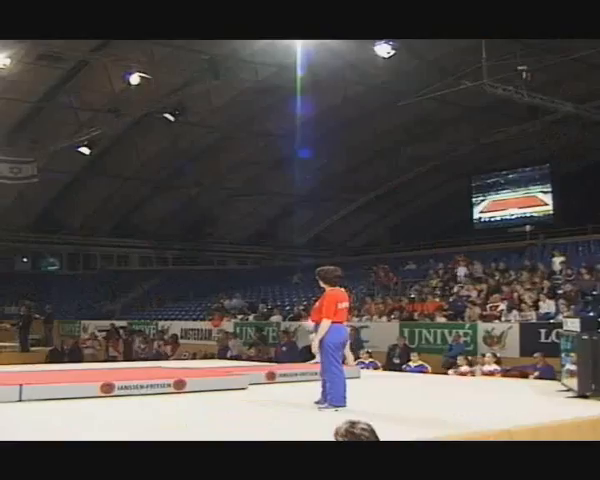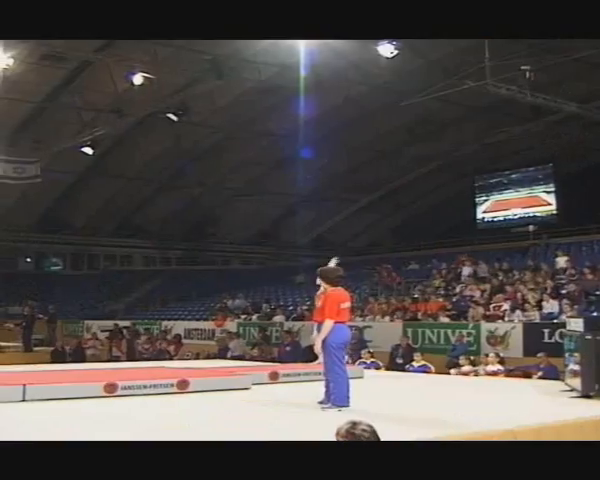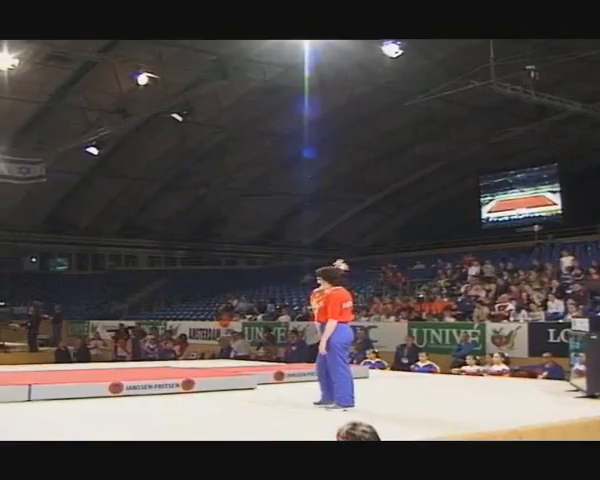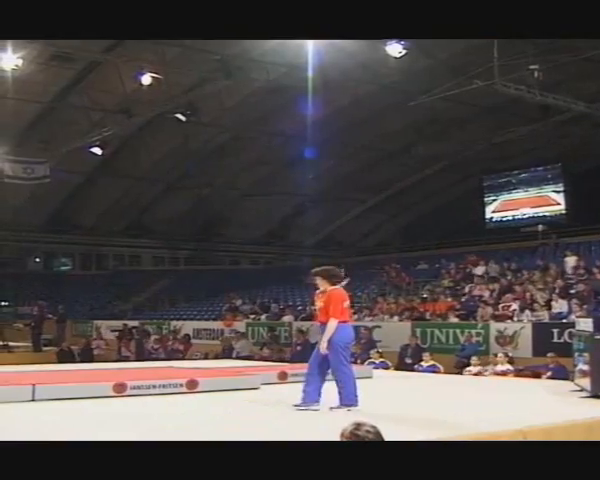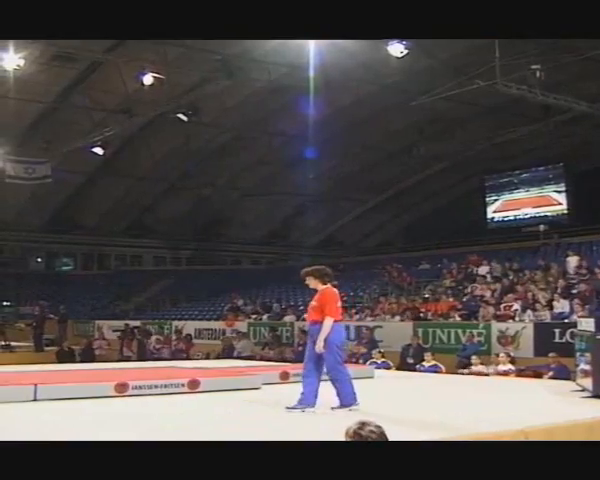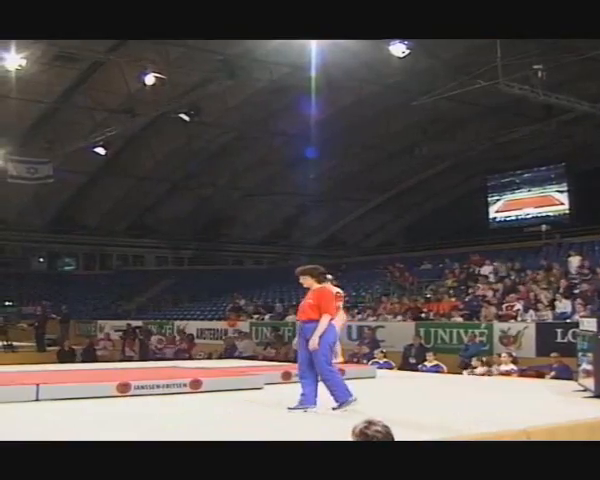
dt=0.3s
person 1, frame 1
left shoulder: (330, 295)
right shoulder: (342, 293)
left elbow: (327, 320)
left wrist: (316, 339)
left hip: (331, 333)
right hip: (340, 331)
left knee: (332, 368)
right knee: (330, 368)
left ankle: (336, 401)
right ankle: (327, 398)
person 1, frame 2
left shoulder: (332, 295)
right shoulder: (343, 293)
left elbow: (329, 320)
left wrist: (319, 339)
left hip: (333, 333)
right hip: (342, 331)
left knee: (335, 368)
right knee: (332, 368)
left ankle: (339, 401)
right ankle: (331, 397)
person 1, frame 3
left shoulder: (334, 295)
right shoulder: (343, 292)
left elbow: (333, 320)
left wrist: (323, 340)
left hip: (336, 333)
right hip: (342, 331)
left knee: (339, 368)
right knee: (323, 366)
left ankle: (344, 401)
right ankle: (329, 397)
person 1, frame 4
left shoulder: (335, 294)
right shoulder: (332, 293)
left elbow: (334, 319)
left wrist: (324, 340)
left hip: (337, 334)
right hip: (333, 334)
left knee: (341, 369)
right knee: (316, 367)
left ankle: (349, 401)
right ankle: (311, 400)
person 1, frame 5
left shoulder: (329, 293)
right shoulder: (321, 293)
left elbow: (329, 318)
left wrist: (321, 339)
right wrist: (316, 338)
left hip: (330, 334)
right hip: (316, 333)
left knee: (336, 369)
right knee: (310, 369)
left ankle: (349, 401)
right ankle: (307, 402)
person 1, frame 6
left shoulder: (325, 292)
right shoulder: (310, 293)
left elbow: (326, 316)
left wrist: (316, 336)
right wrist: (299, 336)
left hip: (321, 332)
right hip: (306, 333)
left knee: (324, 367)
right knee: (305, 369)
left ankle: (345, 397)
right ankle: (308, 401)
